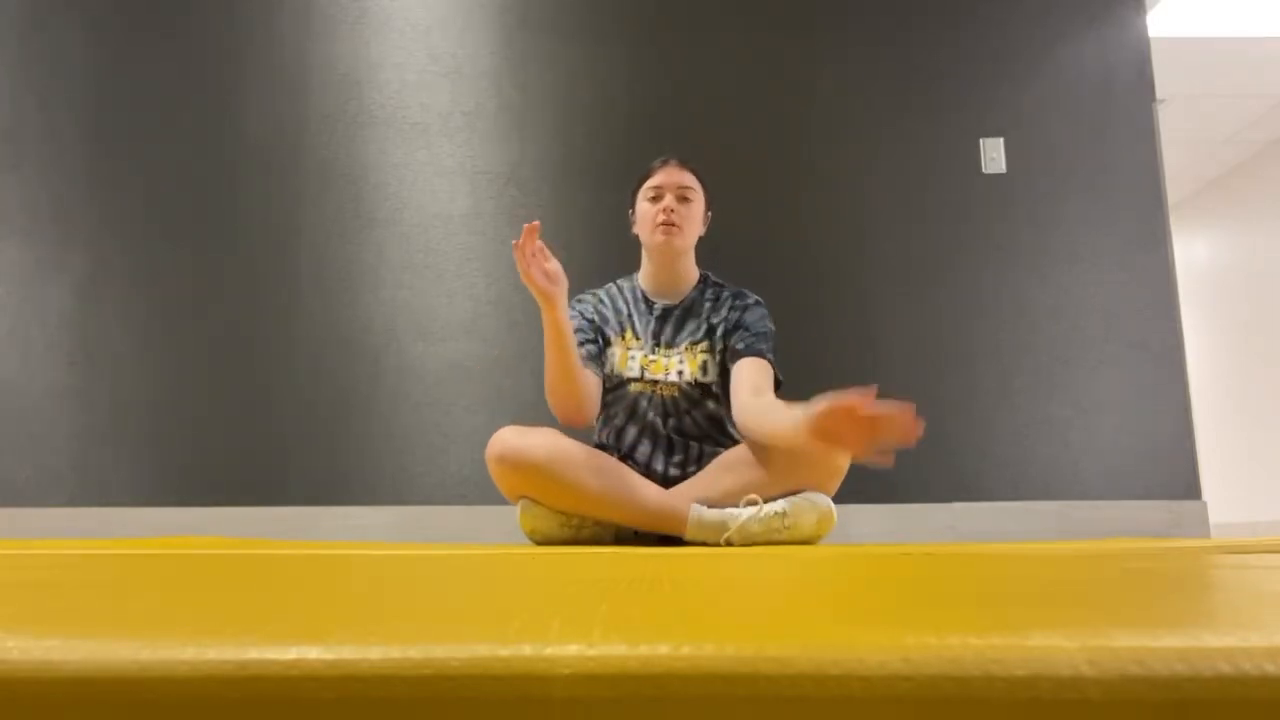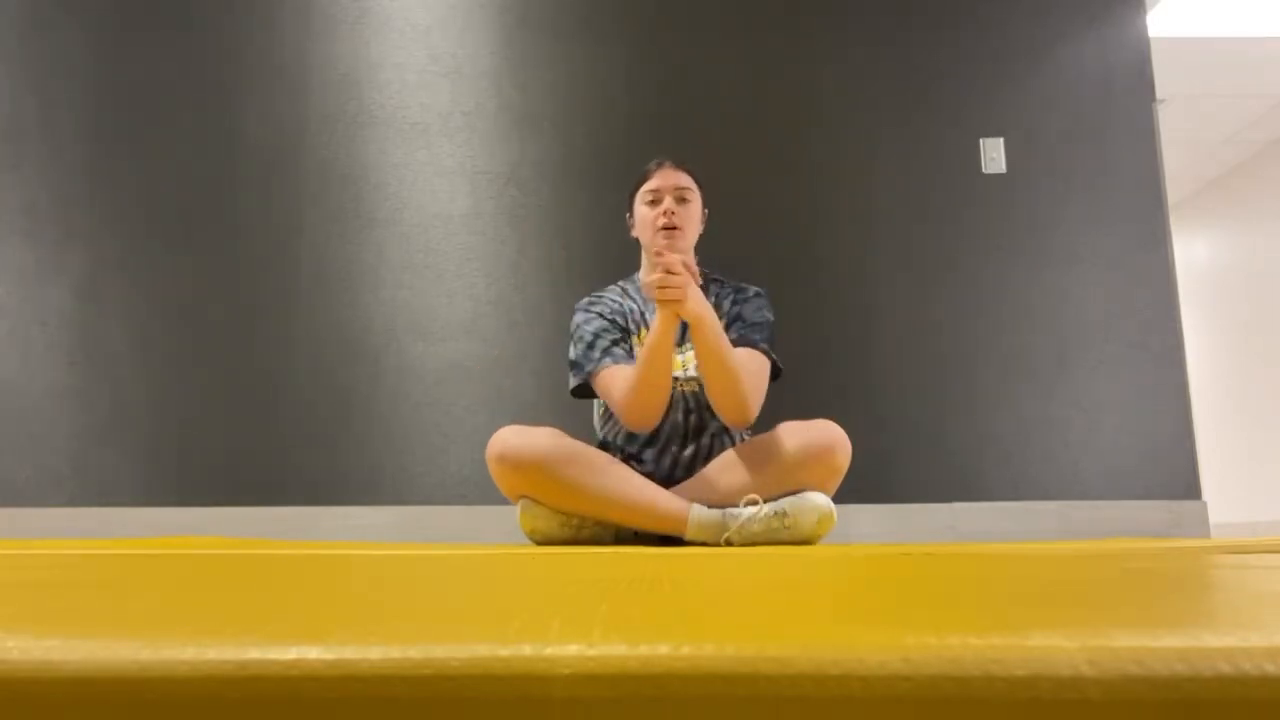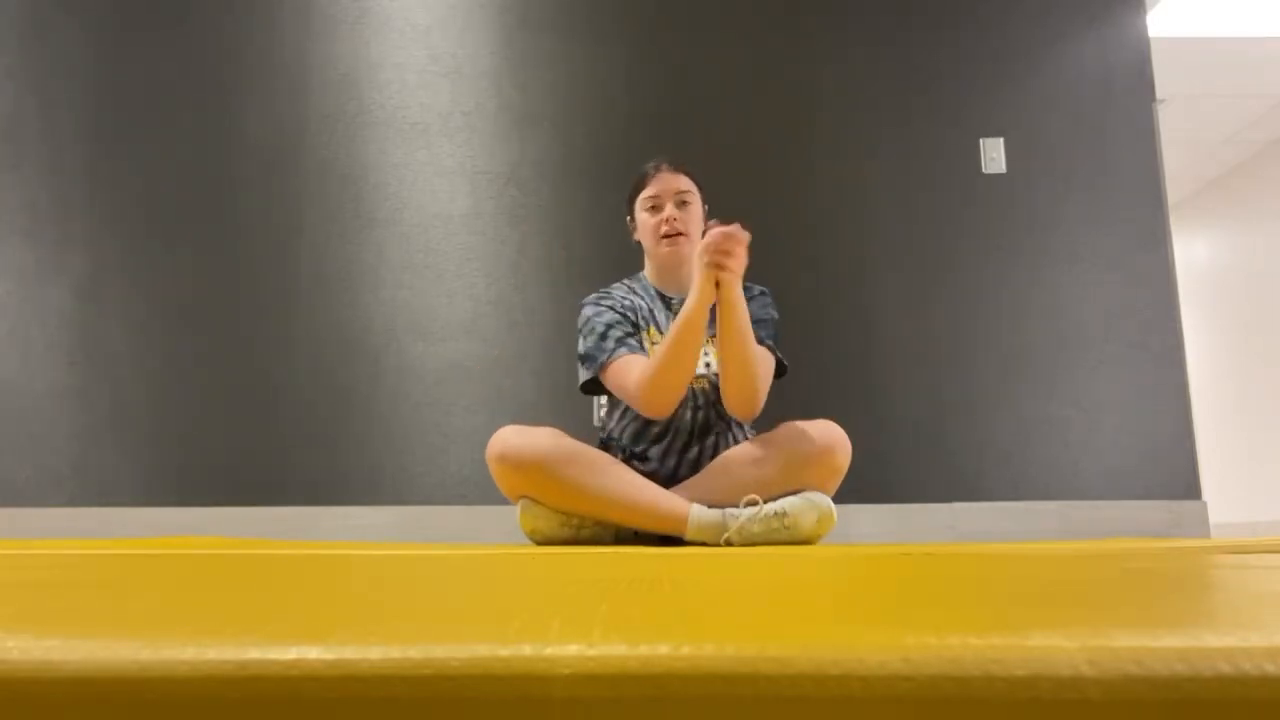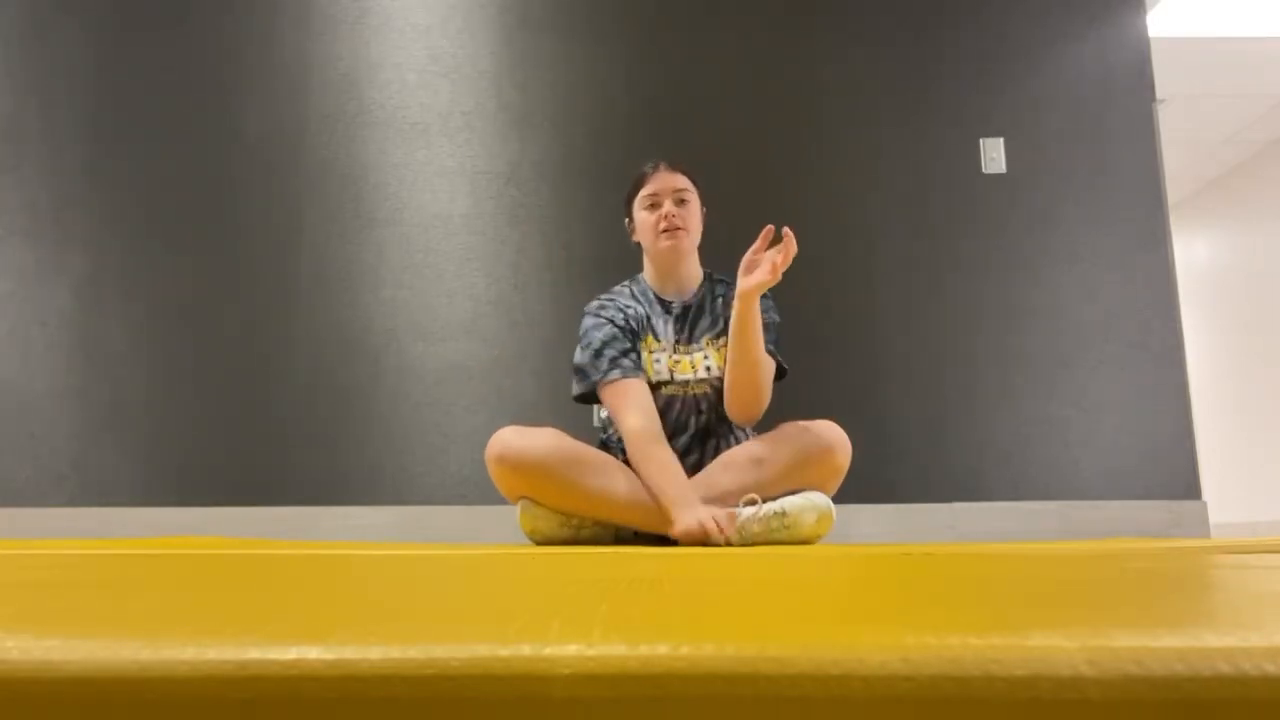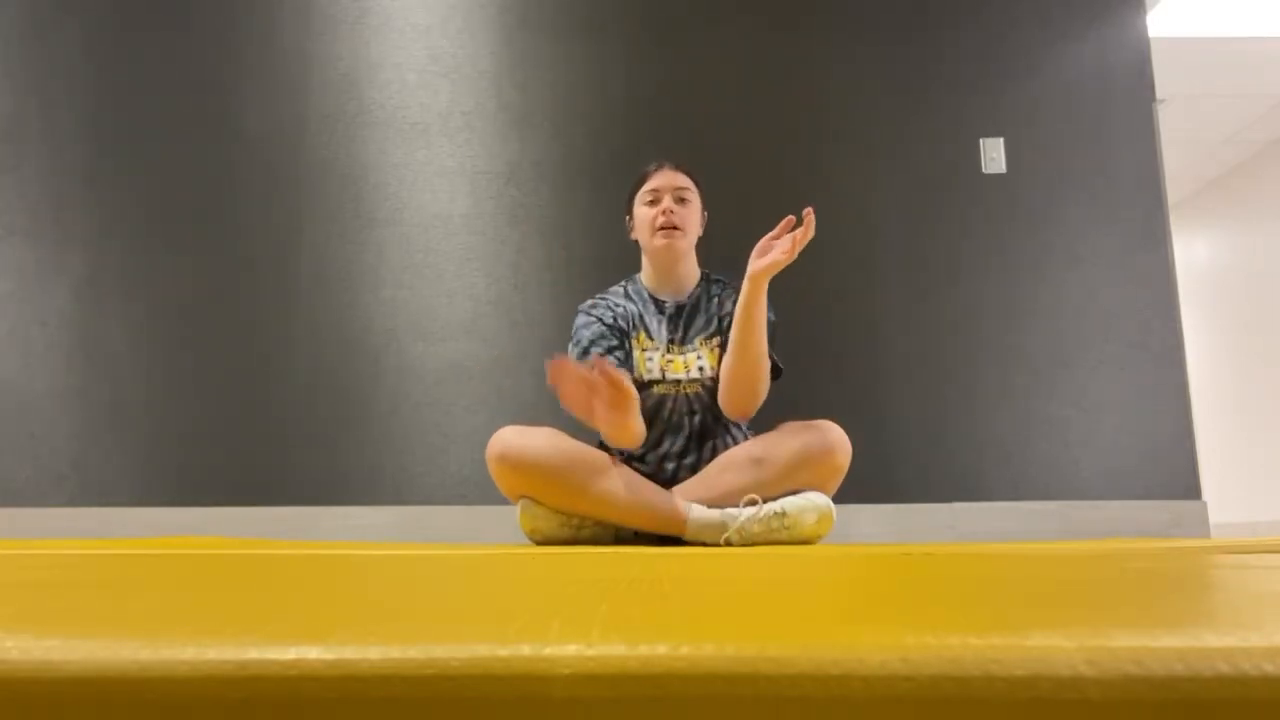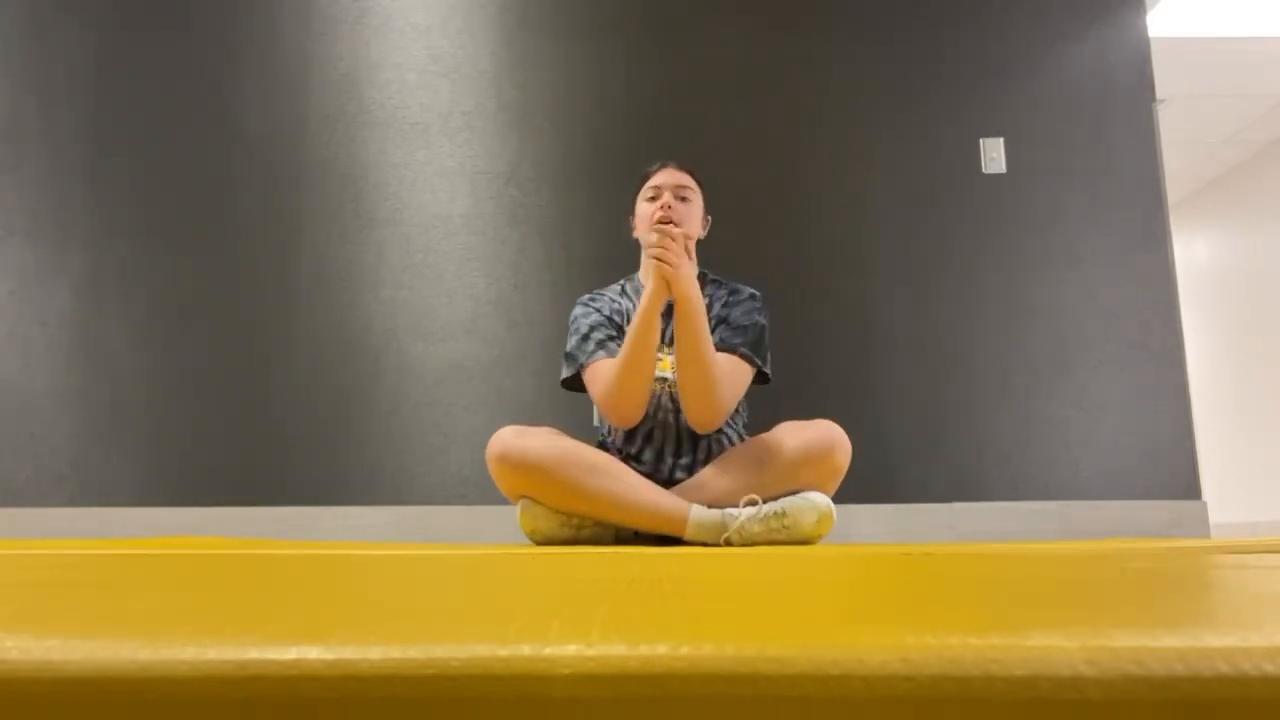
dt=0.3s
person 1, frame 1
left shoulder: (739, 310)
right shoulder: (595, 309)
left elbow: (752, 409)
right elbow: (574, 413)
left wrist: (807, 427)
right wrist: (552, 305)
right hip: (621, 486)
left knee: (831, 443)
right knee: (509, 447)
left ankle: (603, 521)
right ankle: (720, 524)
person 1, frame 2
left shoulder: (741, 303)
right shoulder: (599, 312)
left elbow: (739, 410)
right elbow: (638, 416)
left wrist: (699, 314)
right wrist: (670, 316)
right hip: (621, 486)
left knee: (827, 443)
right knee: (509, 447)
left ankle: (606, 523)
right ankle: (719, 524)
person 1, frame 3
left shoulder: (751, 302)
right shoulder: (606, 309)
left elbow: (745, 406)
right elbow: (652, 400)
left wrist: (730, 291)
right wrist: (701, 294)
right hip: (628, 483)
left knee: (827, 443)
right knee: (509, 447)
left ankle: (612, 521)
right ankle: (721, 524)
person 1, frame 4
left shoulder: (746, 305)
right shoulder: (607, 315)
left elbow: (747, 412)
right elbow: (636, 423)
left wrist: (747, 297)
right wrist: (686, 508)
right hip: (631, 485)
left knee: (828, 443)
right knee: (508, 448)
left ankle: (611, 521)
right ankle: (740, 522)
person 1, frame 5
left shoulder: (734, 303)
right shoulder: (600, 314)
left elbow: (740, 406)
right elbow: (627, 432)
left wrist: (756, 280)
right wrist: (619, 415)
right hip: (631, 488)
left knee: (828, 442)
right knee: (509, 447)
left ankle: (607, 521)
right ankle: (722, 524)
person 1, frame 6
left shoulder: (738, 304)
right shoulder: (597, 309)
left elbow: (706, 415)
right elbow: (621, 413)
left wrist: (686, 290)
right wrist: (655, 292)
right hip: (621, 485)
left knee: (827, 441)
right knee: (509, 447)
left ankle: (616, 521)
right ankle: (723, 524)
